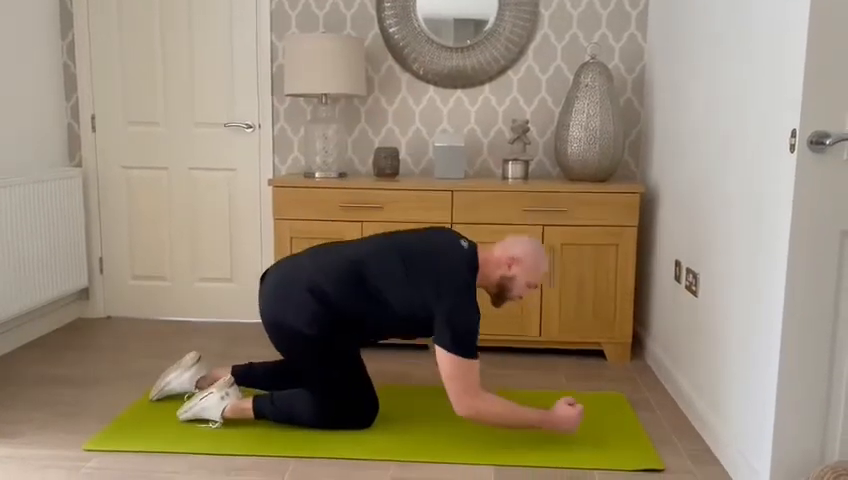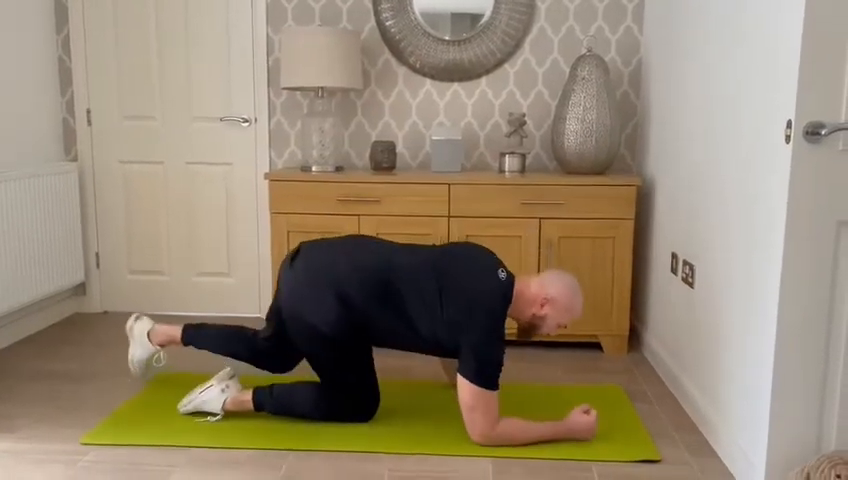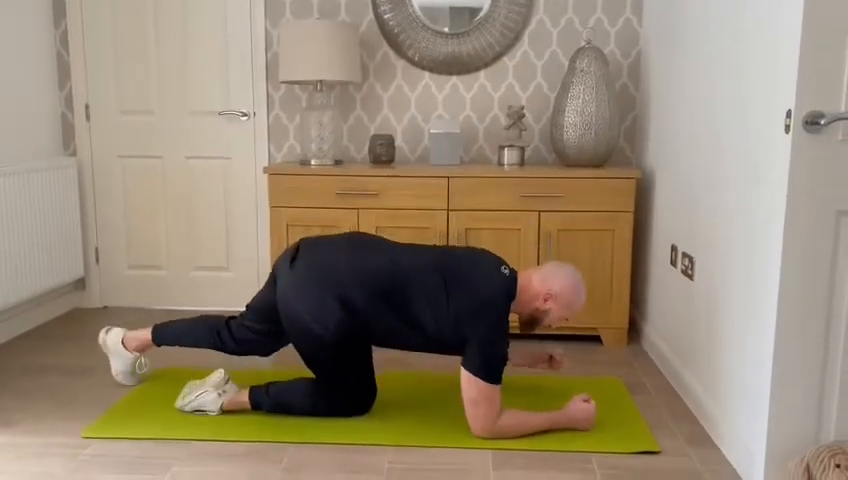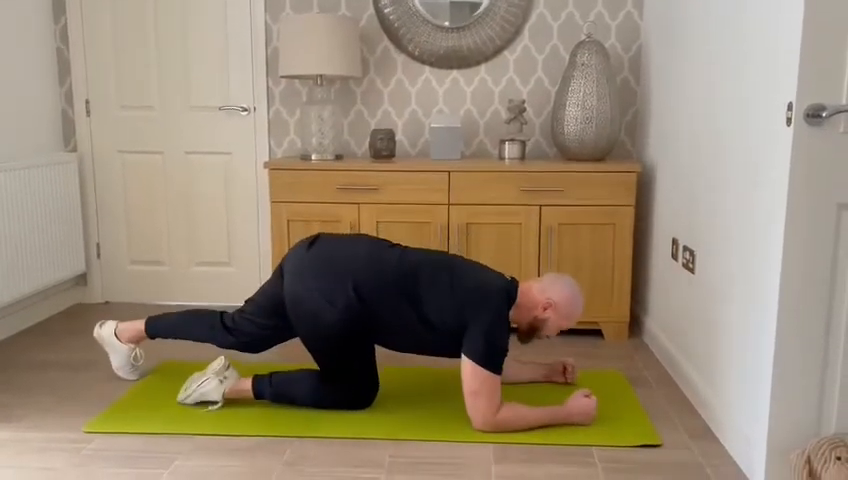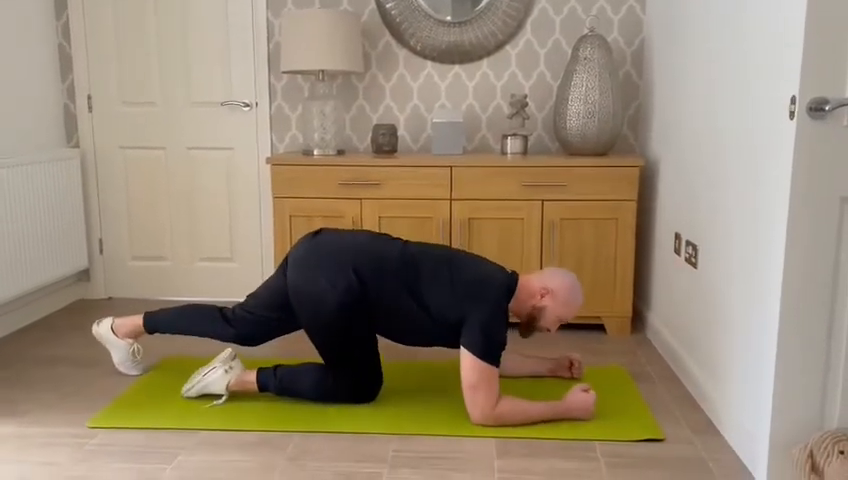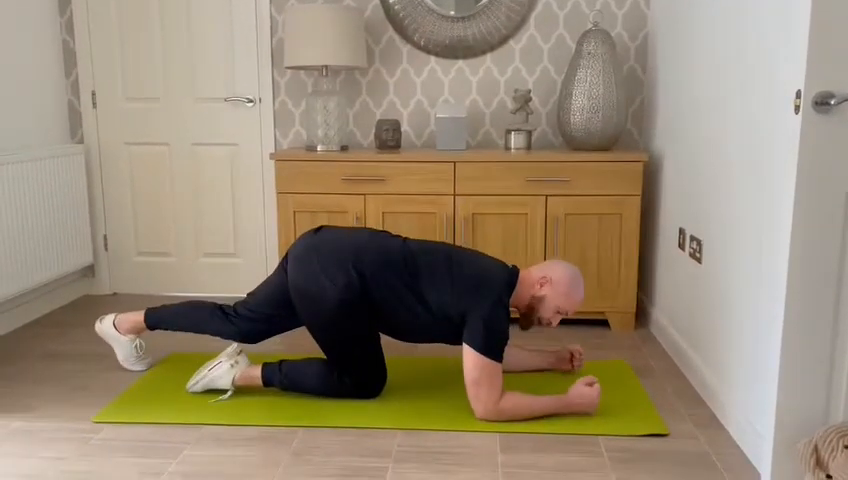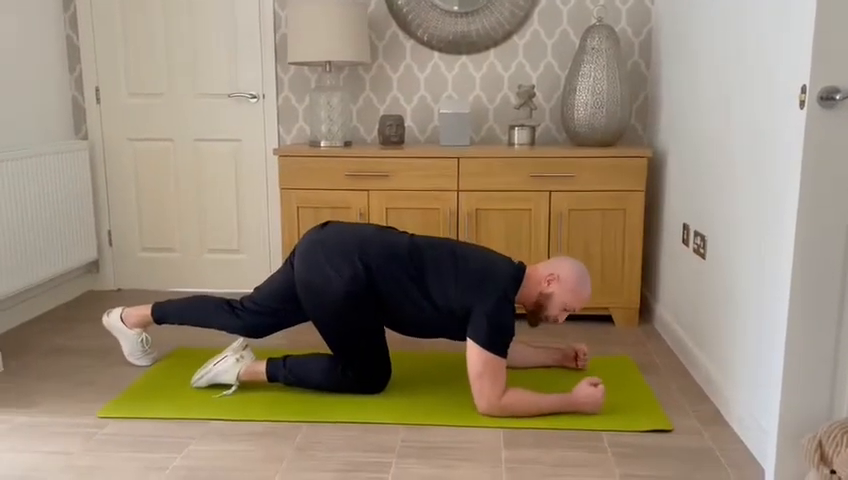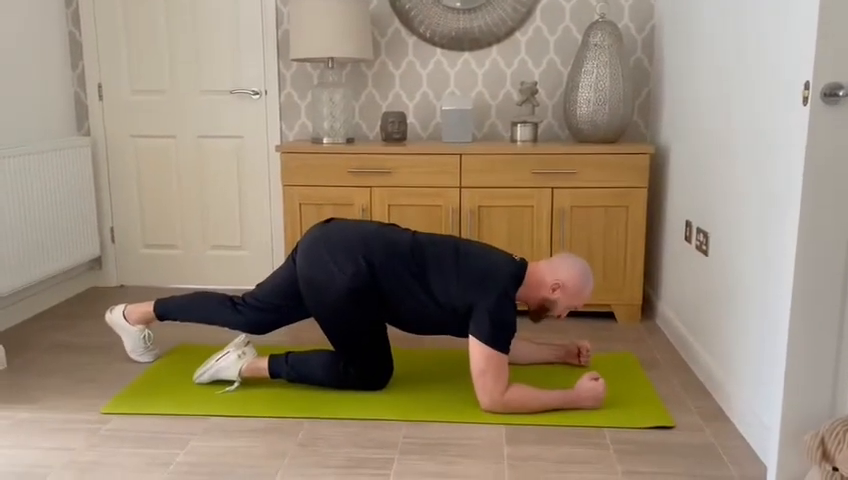
dt=0.4s
person 1, frame 1
left shoulder: (455, 248)
right shoulder: (457, 293)
right elbow: (466, 403)
left wrist: (474, 383)
right wrist: (549, 420)
left hip: (287, 286)
right hip: (300, 309)
left knee: (320, 377)
right knee: (355, 409)
left ankle: (207, 376)
right ankle: (230, 405)
person 1, frame 2
left shoulder: (488, 266)
right shoulder: (484, 324)
right elbow: (484, 431)
left wrist: (465, 375)
right wrist: (567, 429)
left hip: (312, 263)
right hip: (321, 299)
left knee: (276, 353)
right knee: (356, 403)
left ankle: (156, 334)
right ankle: (234, 398)
person 1, frame 3
left shoulder: (493, 270)
right shoulder: (491, 315)
right elbow: (485, 424)
left wrist: (526, 358)
right wrist: (566, 418)
left hip: (310, 259)
right hip: (321, 300)
left knee: (246, 335)
right knee: (353, 398)
left ankle: (129, 341)
right ankle: (232, 398)
person 1, frame 4
left shoulder: (492, 290)
right shoulder: (492, 311)
left elbow: (484, 364)
right elbow: (485, 416)
left wrist: (545, 372)
right wrist: (565, 413)
left hip: (315, 257)
right hip: (328, 289)
left knee: (239, 331)
right knee: (355, 391)
left ankle: (123, 332)
right ankle: (234, 386)
person 1, frame 5
left shoulder: (494, 286)
right shoulder: (490, 305)
left elbow: (487, 360)
right elbow: (484, 410)
left wrist: (551, 366)
right wrist: (564, 408)
left hip: (319, 256)
right hip: (332, 279)
left knee: (240, 325)
right knee: (359, 385)
left ankle: (123, 328)
right ankle: (240, 379)
person 1, frame 6
left shoulder: (495, 280)
right shoulder: (491, 300)
left elbow: (489, 355)
right elbow: (487, 405)
left wrist: (553, 360)
right wrist: (569, 402)
left hip: (320, 254)
right hip: (332, 277)
left knee: (240, 322)
right knee: (365, 381)
left ankle: (125, 323)
right ankle: (245, 373)
person 1, frame 7
left shoulder: (502, 276)
right shoulder: (497, 296)
left elbow: (494, 351)
right elbow: (490, 400)
left wrist: (558, 357)
right wrist: (572, 401)
left hip: (327, 250)
right hip: (339, 270)
left knee: (247, 316)
right knee: (368, 376)
left ankle: (132, 317)
right ankle: (250, 369)
person 1, frame 8
left shoulder: (504, 273)
right shoulder: (498, 293)
left elbow: (495, 347)
right elbow: (493, 396)
left wrist: (561, 353)
right wrist: (575, 397)
left hip: (329, 246)
right hip: (341, 268)
left knee: (250, 313)
right knee: (371, 373)
left ankle: (136, 314)
right ankle: (252, 365)
